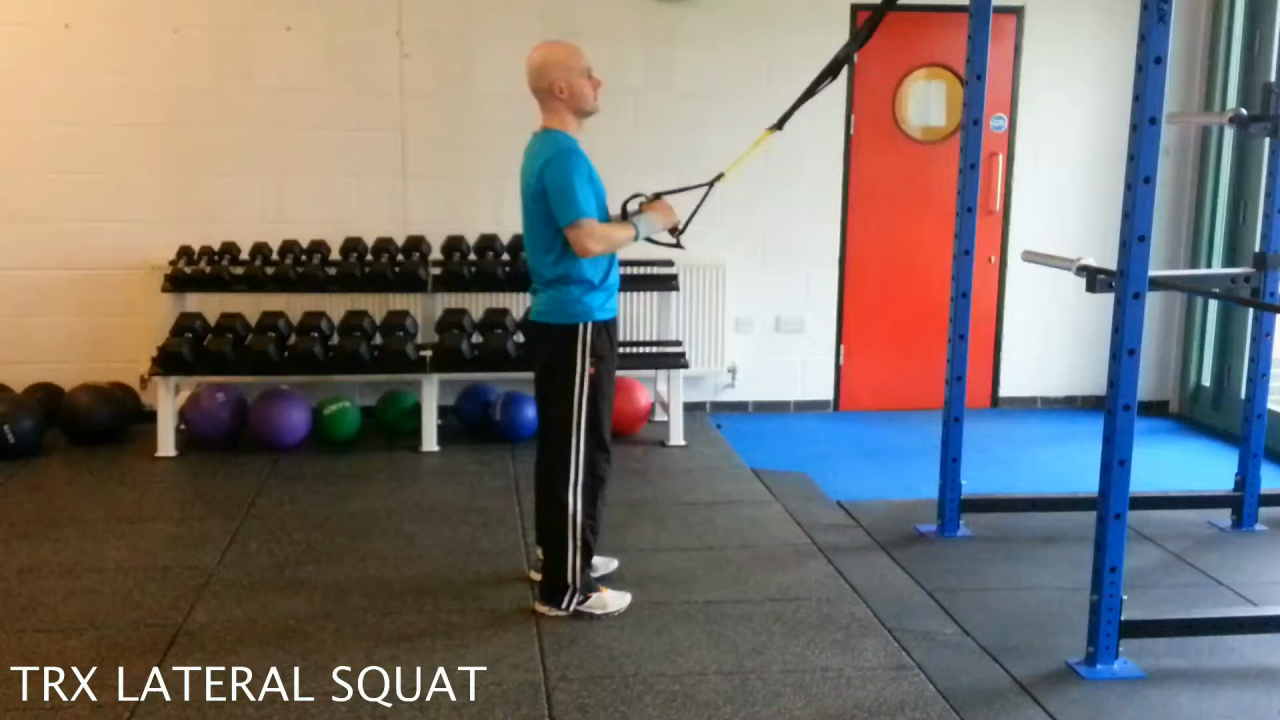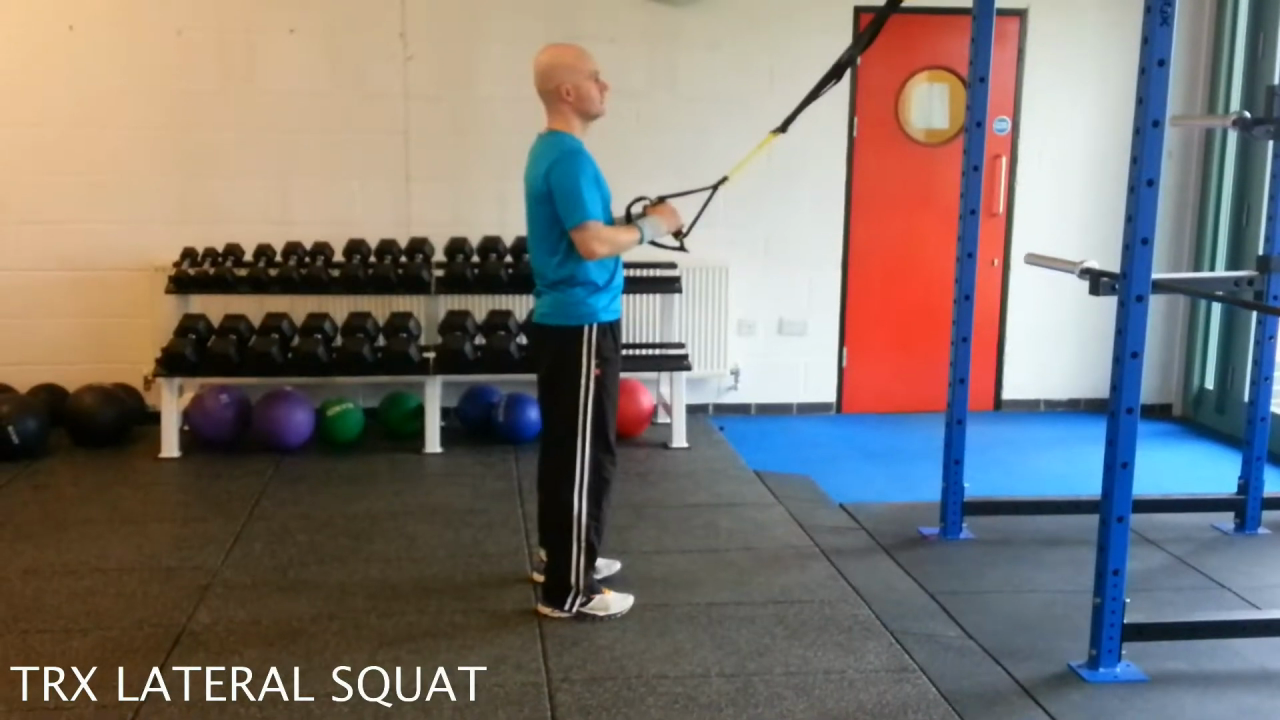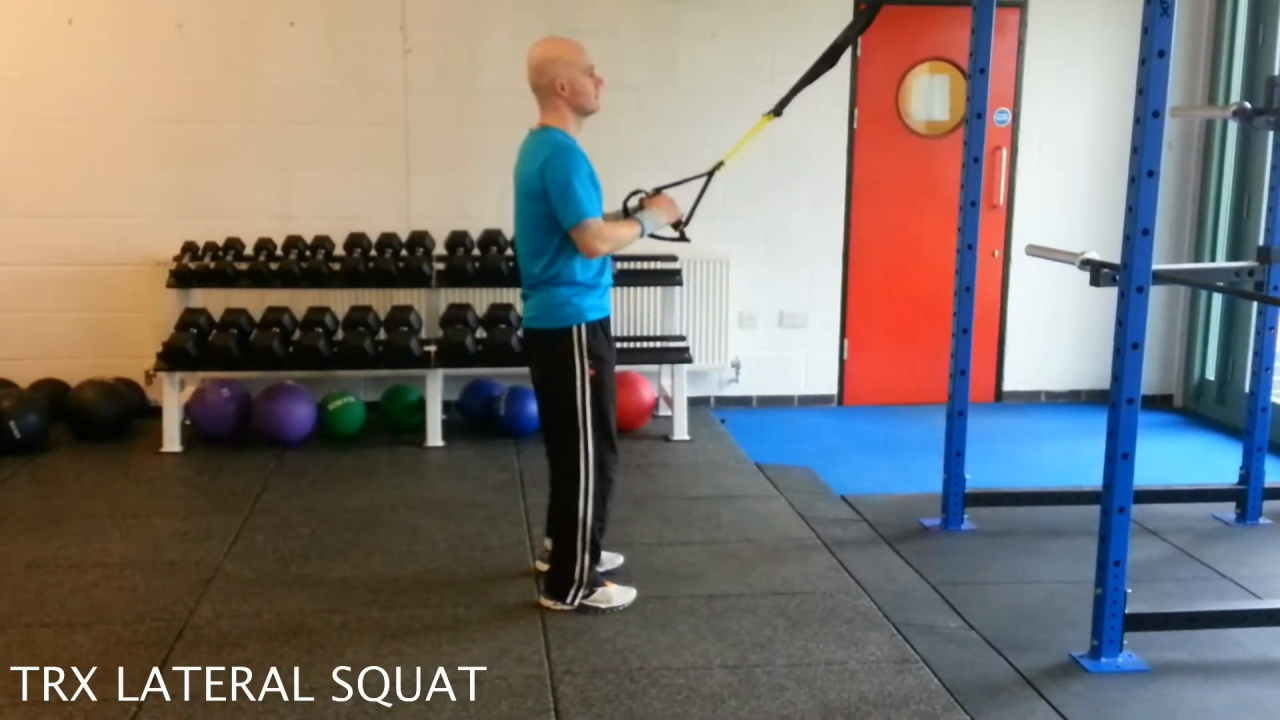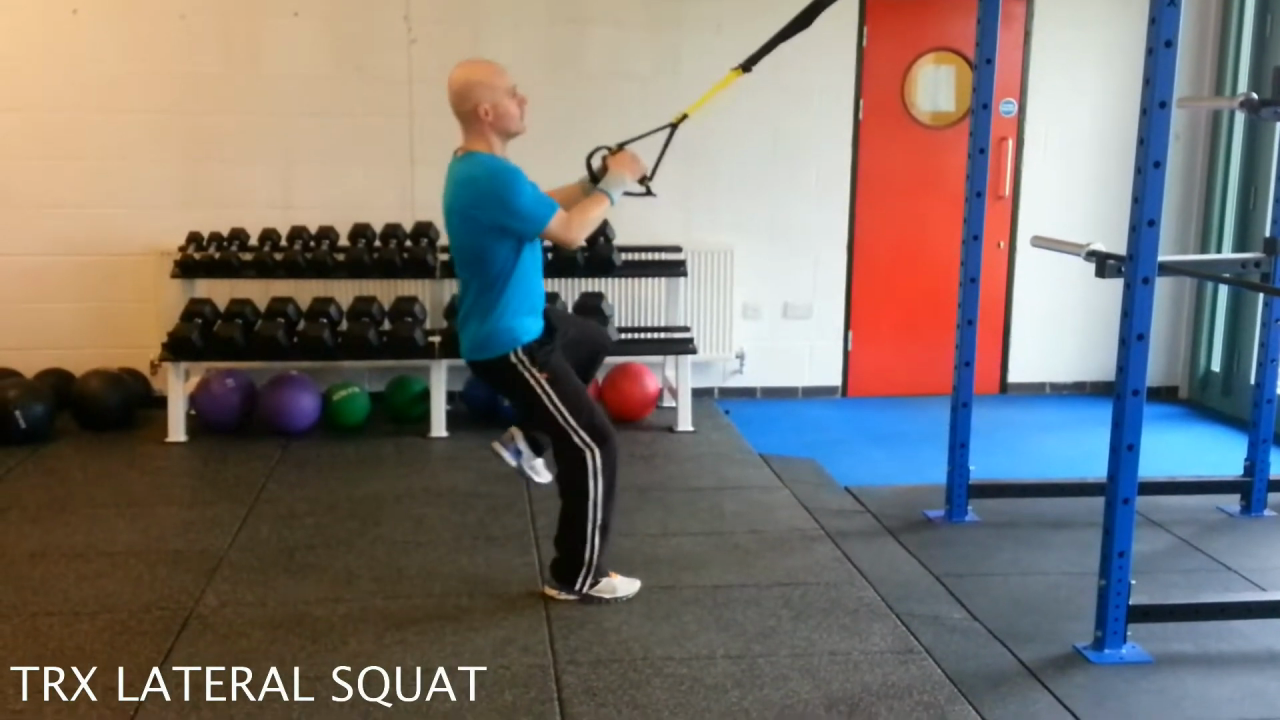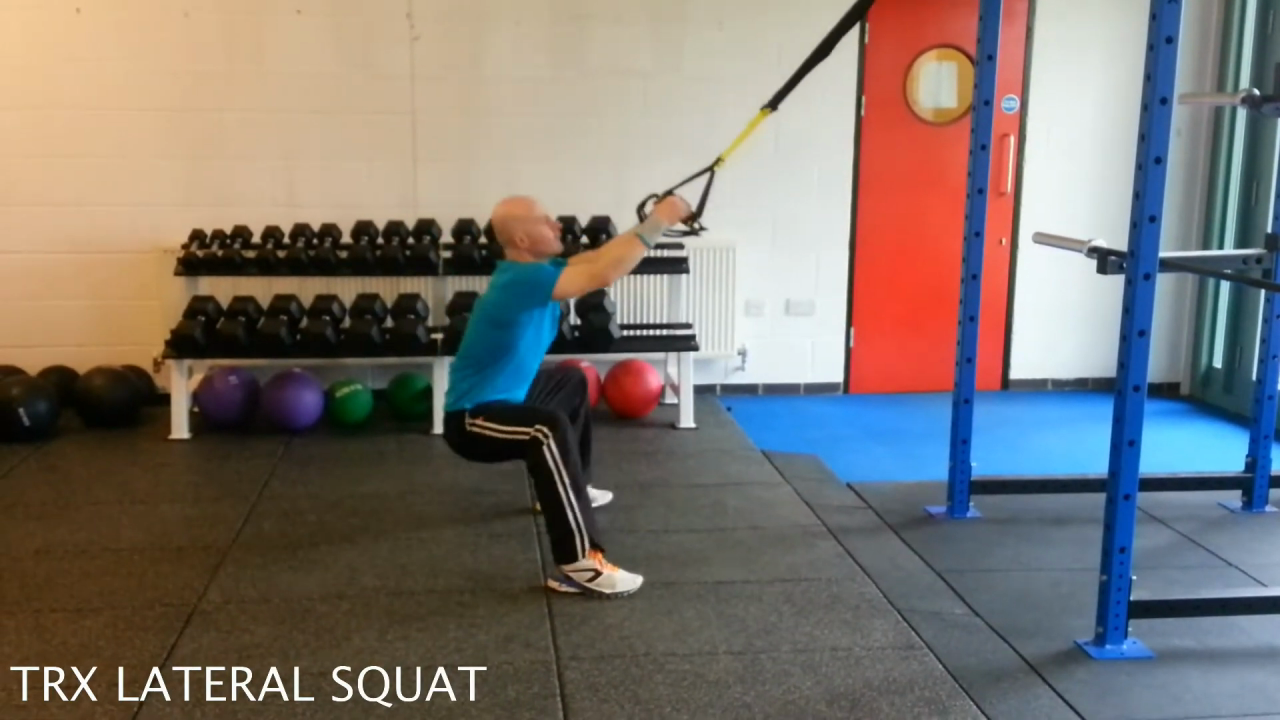
dt=1s
person 1, frame 1
left shoulder: (548, 149)
right shoulder: (562, 155)
right elbow: (586, 241)
left wrist: (632, 219)
right wrist: (647, 223)
left hip: (563, 318)
right hip: (576, 324)
left knee: (561, 448)
right knee: (580, 455)
left ankle: (558, 555)
right ankle: (565, 586)
person 1, frame 2
left shoulder: (551, 150)
right shoulder: (568, 157)
right elbow: (592, 243)
left wrist: (632, 221)
right wrist: (650, 226)
left hip: (564, 320)
right hip: (581, 326)
left knee: (564, 449)
right knee: (586, 456)
left ankle: (558, 555)
right ankle: (567, 589)
person 1, frame 3
left shoulder: (540, 147)
right shoulder: (561, 154)
right elbow: (594, 242)
left wrist: (630, 214)
right wrist: (650, 219)
left hip: (557, 319)
right hip: (572, 324)
left knee: (575, 444)
right knee: (592, 450)
left ankle: (562, 546)
right ankle: (570, 583)
person 1, frame 4
left shoulder: (481, 167)
right shoulder: (489, 178)
left elbow: (543, 206)
right elbow: (569, 231)
left wrist: (597, 178)
right wrist: (616, 183)
left hip: (517, 322)
right hip: (507, 344)
left knee: (592, 340)
right knee: (594, 444)
left ankle: (525, 437)
right ankle: (575, 577)
person 1, frame 5
left shoulder: (534, 269)
right shoulder: (521, 281)
left elbow: (597, 258)
right elbow: (602, 274)
left wrist: (654, 224)
right wrist: (657, 223)
left hip: (503, 398)
right hip: (472, 419)
left knee: (572, 383)
right knee: (549, 429)
left ankle: (569, 487)
right ankle: (578, 565)
